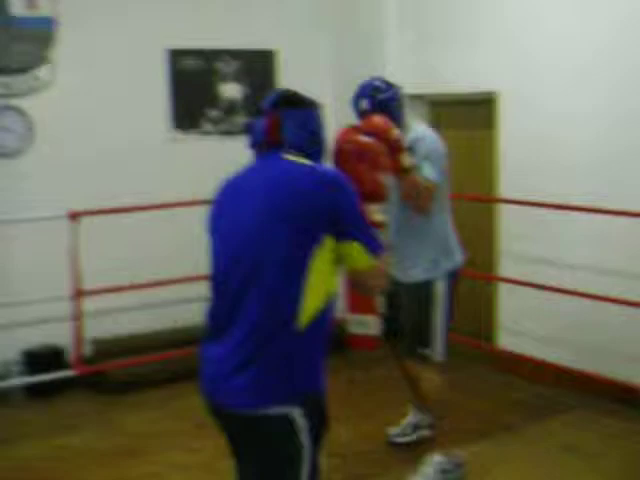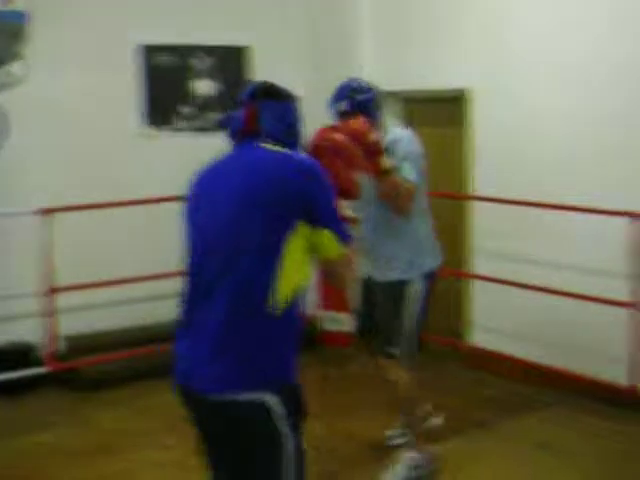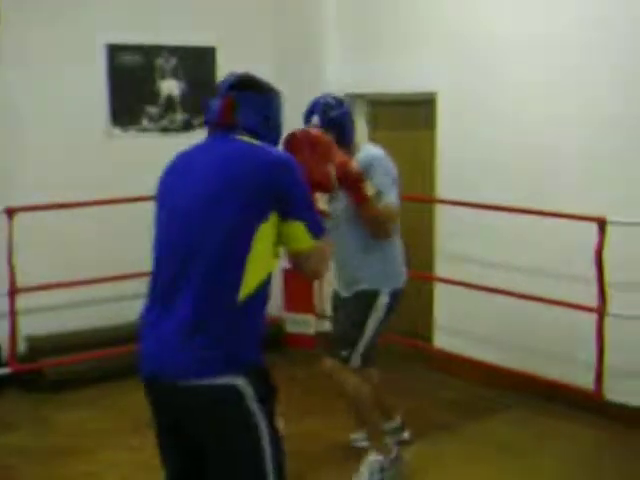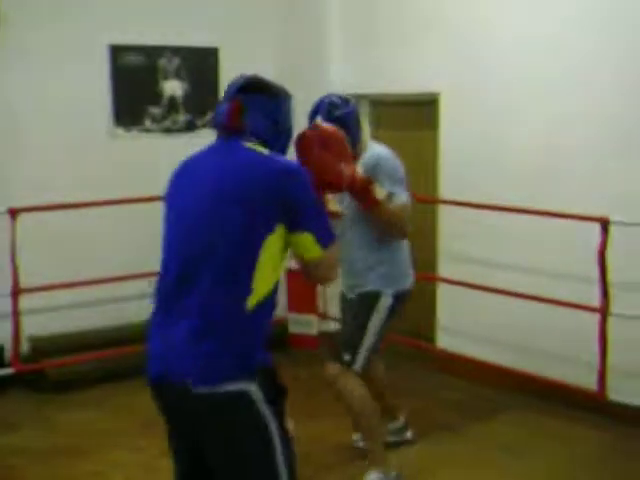
dt=0.1s
person 1, frame 1
left shoulder: (230, 192)
right shoulder: (325, 184)
right elbow: (373, 280)
right wrist: (363, 208)
left hip: (222, 380)
right hip: (280, 389)
person 1, frame 2
left shoulder: (206, 180)
right shoulder: (300, 173)
right elbow: (339, 270)
right wrist: (333, 203)
left hip: (195, 370)
right hip: (253, 378)
person 1, frame 3
left shoulder: (177, 169)
right shoulder: (273, 167)
right elbow: (314, 264)
right wrist: (313, 197)
left hip: (158, 361)
right hip: (220, 366)
person 1, frame 4
left shoulder: (186, 172)
right shoulder: (282, 175)
right elbow: (324, 270)
right wrist: (324, 197)
left hip: (165, 364)
right hip: (229, 373)
person 2, frame 1
left shoulder: (424, 141)
right shoulder: (388, 143)
left elbow: (423, 201)
right elbow: (386, 195)
left wrist: (396, 153)
left hip: (432, 268)
right hip: (403, 265)
left knee: (426, 359)
right knee: (399, 343)
right ankle: (423, 413)
person 2, frame 2
left shoulder: (401, 142)
right shoulder: (363, 150)
left elbow: (402, 203)
right elbow: (356, 194)
left wrist: (374, 154)
right wrist: (330, 164)
left hip: (409, 270)
right hip: (379, 267)
left knee: (394, 359)
right knee: (378, 348)
right ankle: (418, 413)
person 2, frame 3
left shoulder: (374, 161)
right shoulder: (330, 162)
left elbow: (385, 226)
left wrist: (356, 183)
left hip: (377, 285)
right hip: (349, 283)
left knee: (338, 365)
right knee: (356, 361)
right ankle: (391, 423)
person 2, frame 4
left shoulder: (380, 161)
right shoulder: (342, 163)
left elbow: (400, 227)
left wrist: (366, 189)
right wrist: (313, 168)
left hip: (382, 286)
right hip: (356, 283)
left knee: (340, 370)
right knee: (362, 361)
right ankle: (394, 423)
